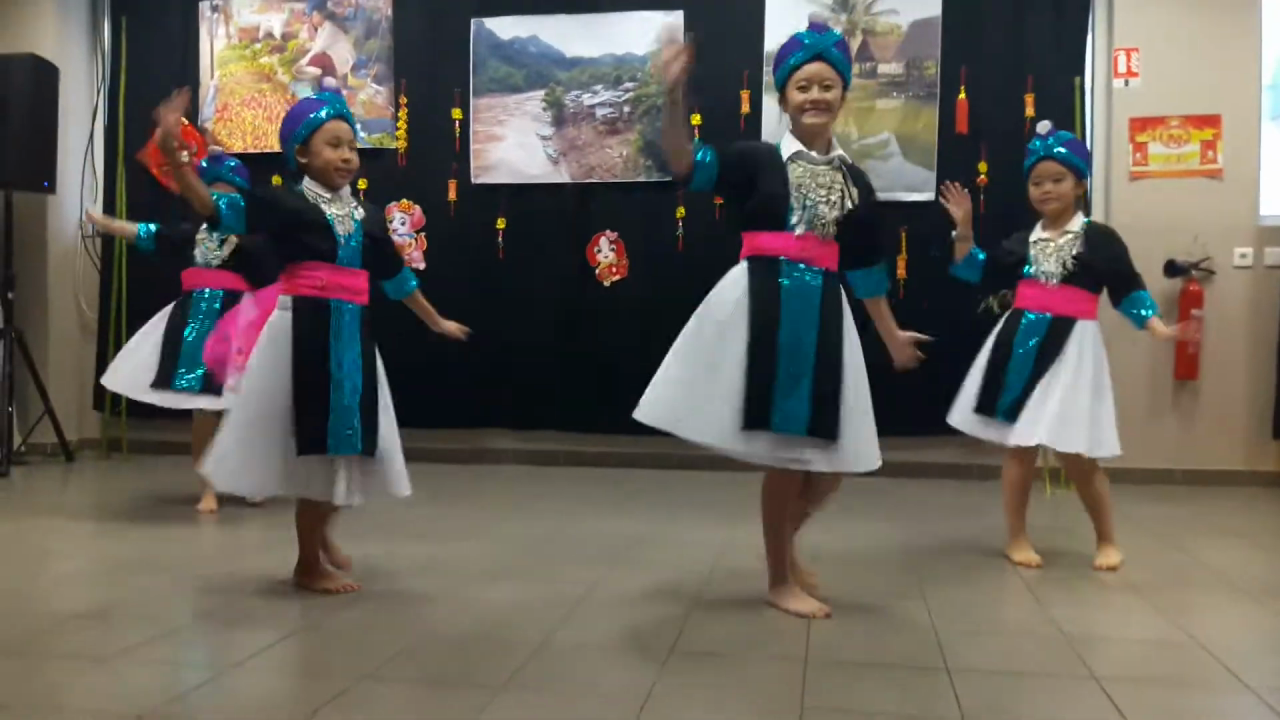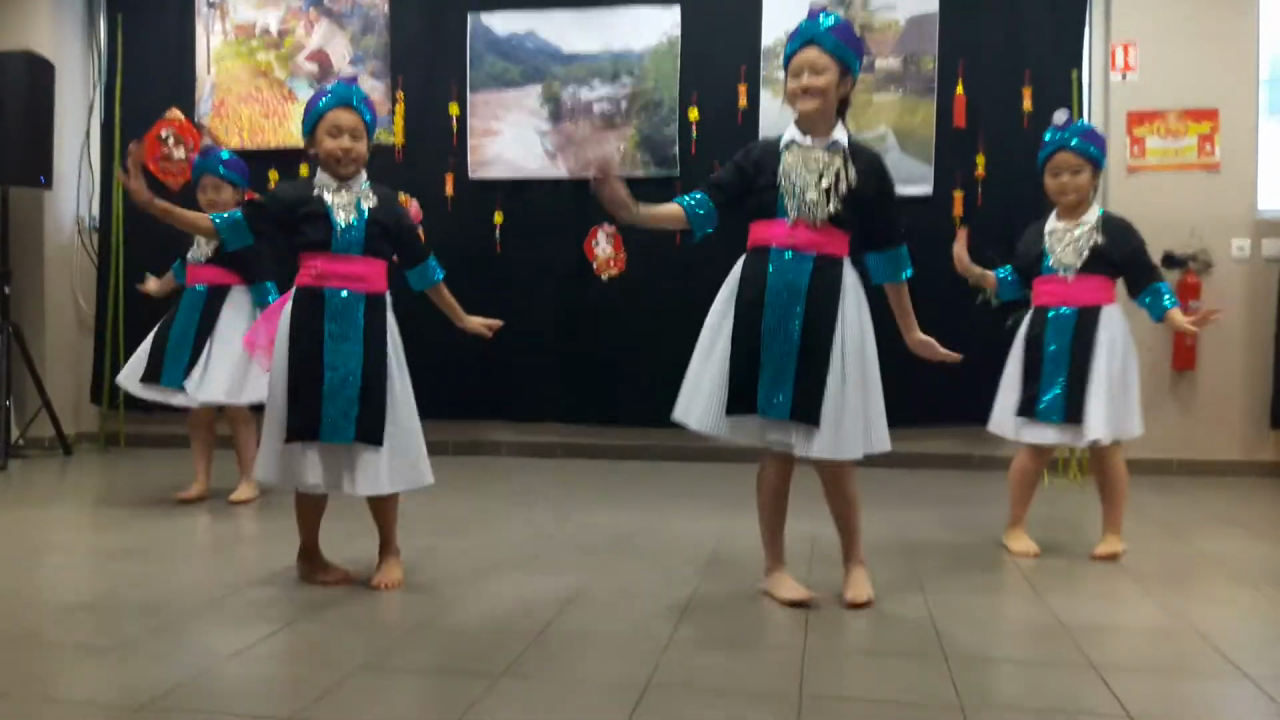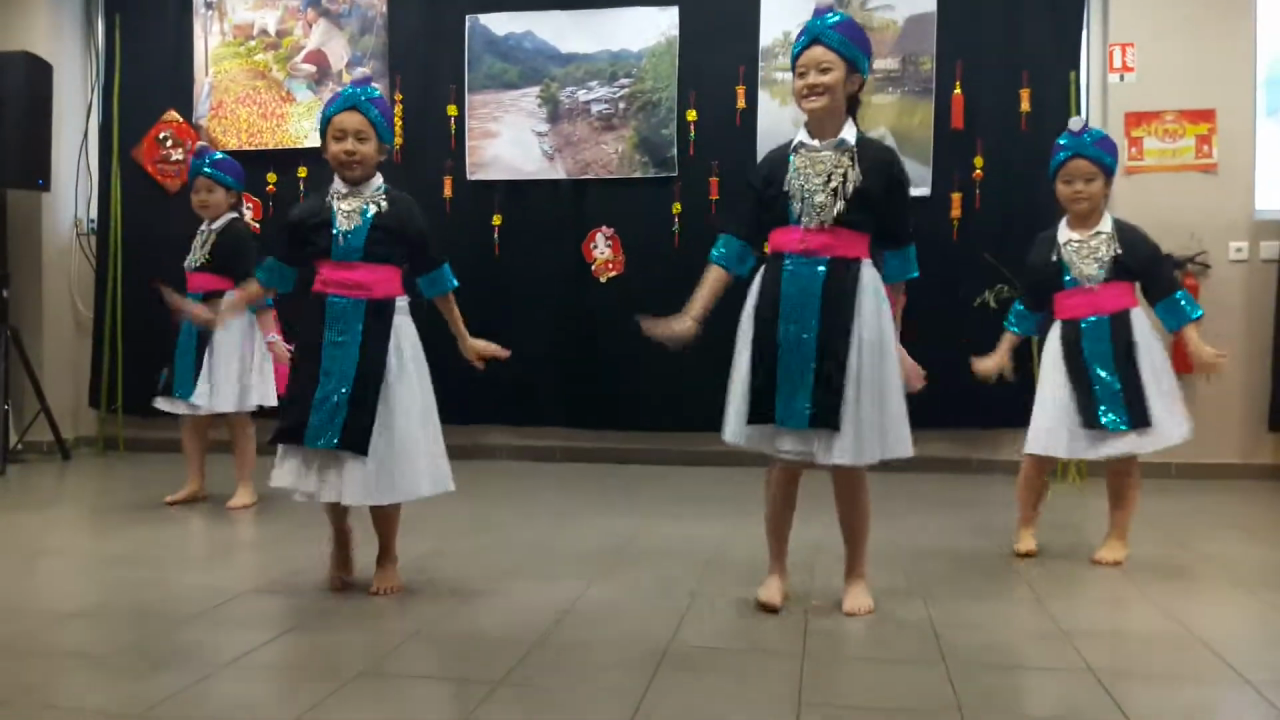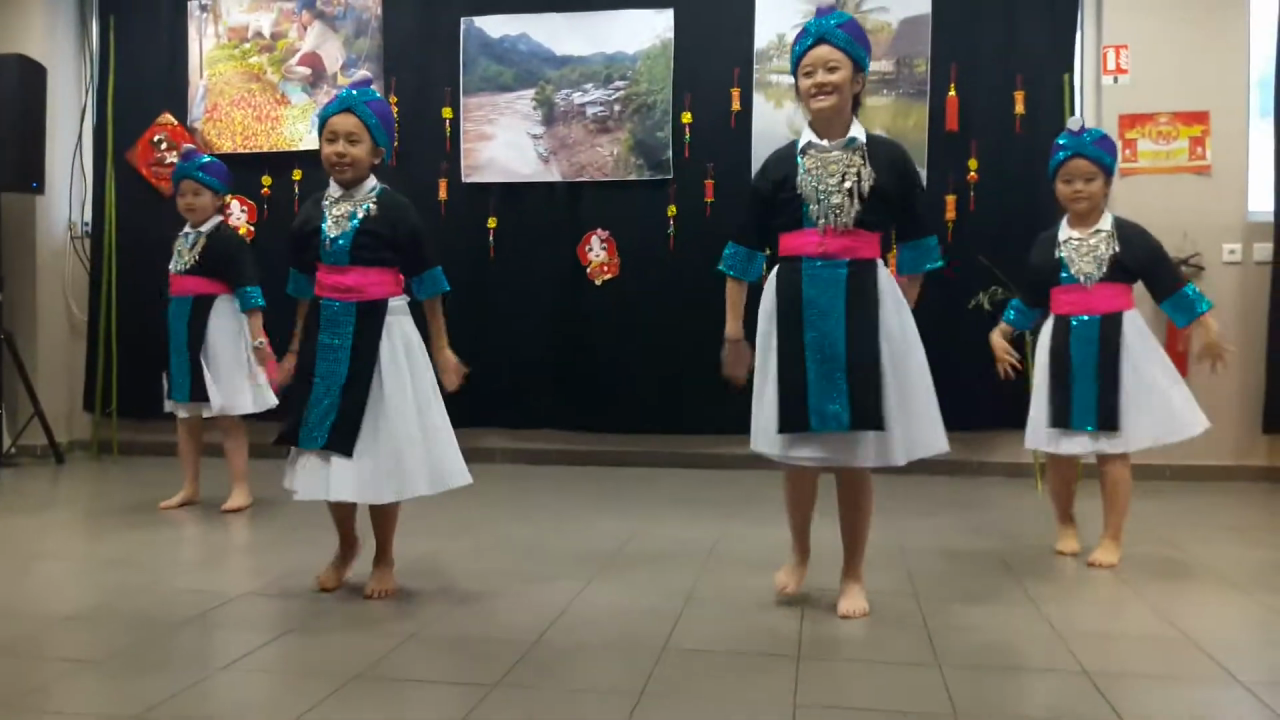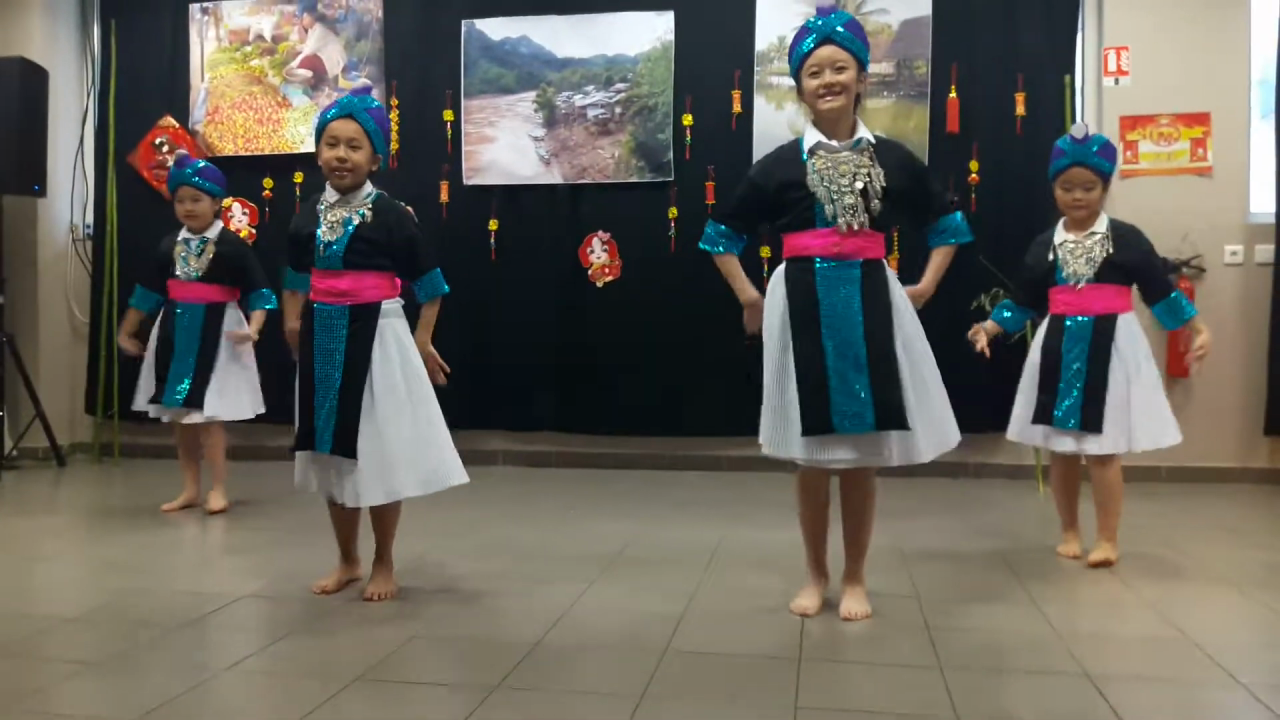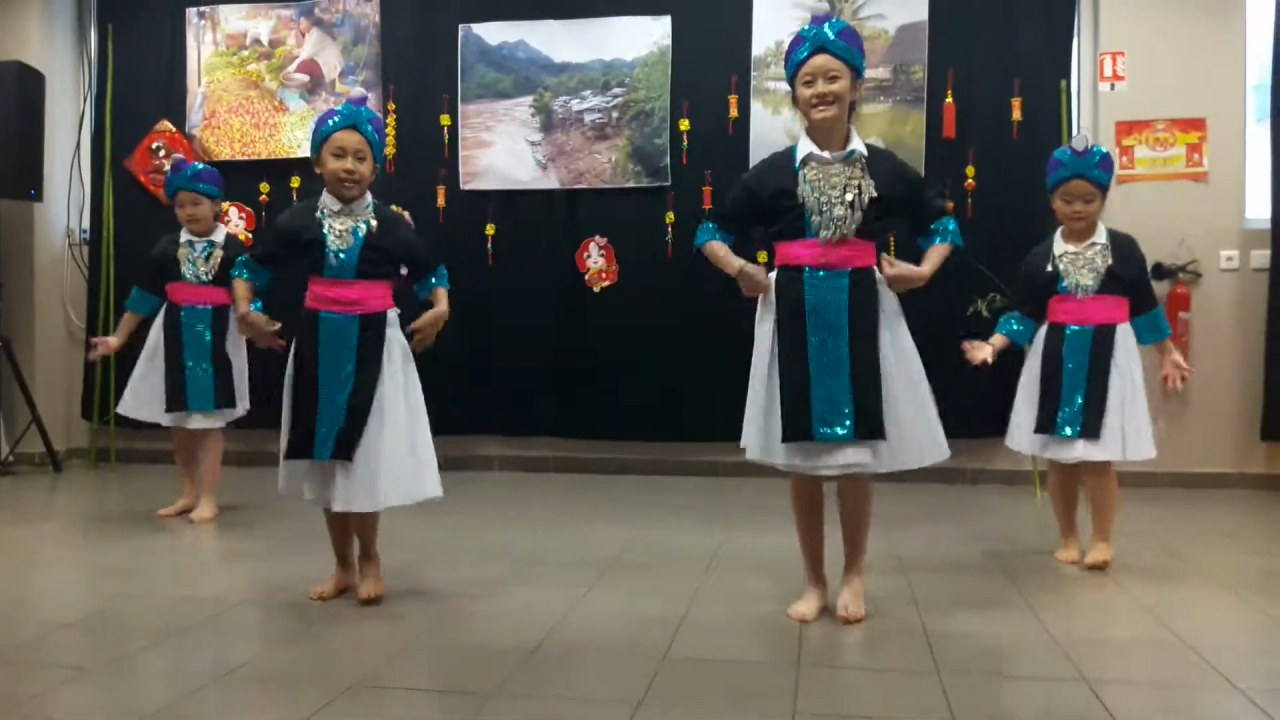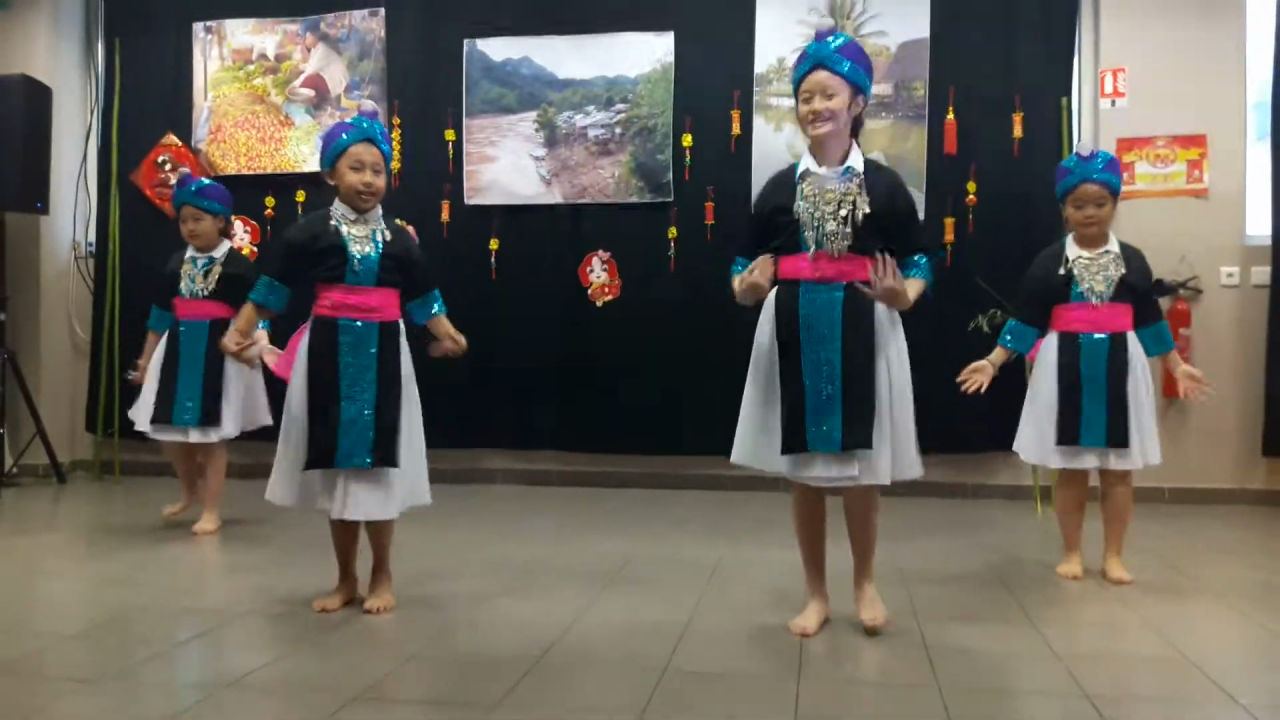
dt=0.2s
person 1, frame 1
left shoulder: (854, 178)
right shoulder: (757, 161)
left elbow: (867, 264)
right elbow: (687, 164)
left wrist: (891, 332)
right wrist: (674, 96)
left hip: (824, 311)
right hip: (762, 304)
left knee: (827, 457)
right knee: (783, 455)
left ankle: (783, 542)
right ankle: (781, 579)
person 1, frame 2
left shoulder: (866, 166)
right shoulder: (761, 156)
left elbow: (884, 253)
right elbow: (704, 208)
left wrist: (909, 330)
right wrist: (633, 210)
left hip: (829, 298)
right hip: (762, 294)
left knee: (828, 446)
right knee: (774, 441)
left ankle: (854, 559)
right ankle: (774, 566)
person 1, frame 3
left shoulder: (880, 162)
right shoulder: (775, 163)
left elbow: (895, 258)
right elbow: (737, 246)
left wrist: (897, 345)
right wrist: (692, 317)
left hip: (847, 303)
right hip: (780, 301)
left knee: (845, 454)
right knee: (784, 448)
left ankle: (856, 575)
right ankle: (775, 569)
person 1, frame 4
left shoulder: (889, 160)
right shoulder: (778, 165)
left elbow: (916, 249)
right elbow: (745, 252)
left wrist: (901, 319)
right wrist: (734, 334)
left hip: (863, 304)
right hip: (794, 304)
left knee: (859, 453)
right knee: (800, 448)
left ankle: (854, 577)
right ankle: (798, 556)
person 1, frame 5
left shoulder: (894, 159)
right shoulder: (780, 164)
left elbow: (947, 225)
right elbow: (722, 231)
left wrist: (923, 288)
right wrist: (747, 298)
left hip: (871, 303)
right hip: (802, 304)
left knee: (865, 452)
right knee: (814, 450)
left ankle: (855, 579)
right ankle: (816, 574)
person 1, frame 6
left shoulder: (885, 168)
right shoulder: (774, 171)
left elbow: (942, 224)
right elbow: (713, 230)
left wrist: (923, 272)
right wrist: (739, 270)
left hip: (863, 311)
right hip: (793, 312)
left knee: (858, 455)
right knee: (802, 457)
left ankle: (853, 573)
right ankle: (814, 582)
person 1, frame 7
left shoulder: (884, 185)
right shoulder: (779, 188)
left elbow: (915, 261)
right elbow: (748, 264)
left wrist: (905, 294)
right wrist: (745, 287)
left hip: (860, 326)
right hip: (793, 327)
left knee: (859, 466)
right knee: (803, 470)
left ankle: (865, 581)
right ankle: (816, 595)
person 2, frame 1
left shoulder: (365, 216)
right shoulder: (283, 204)
left elbow: (395, 275)
right elbow: (211, 207)
left wrist: (437, 322)
right wrist: (174, 148)
left hip: (351, 334)
right hip: (302, 332)
left knee: (348, 443)
right knee: (315, 445)
left ankle: (317, 533)
right ankle: (310, 563)
person 2, frame 2
left shoulder: (385, 204)
right shoulder: (294, 198)
left elbow: (421, 265)
right elbow: (226, 228)
left wrist: (462, 318)
right wrist: (152, 203)
left hip: (369, 326)
right hip: (312, 323)
left knee: (372, 436)
right knee: (315, 438)
left ankle: (390, 549)
right ankle: (310, 553)
person 2, frame 3
left shoulder: (401, 210)
right shoulder: (311, 211)
left elbow: (435, 276)
right elbow: (278, 274)
left wrist: (465, 339)
right wrist: (223, 310)
left hip: (383, 334)
right hip: (324, 332)
left knee: (379, 446)
right knee: (321, 443)
left ankle: (387, 559)
right ankle: (341, 542)
person 2, frame 4
left shoulder: (394, 210)
right shoulder: (310, 214)
left elbow: (427, 283)
right elbow: (305, 287)
left wrist: (440, 349)
right wrist: (295, 348)
left hip: (381, 334)
right hip: (326, 335)
left knee: (380, 449)
right knee: (324, 446)
left ankle: (384, 560)
right ankle: (346, 546)
person 2, frame 5
left shoulder: (391, 215)
right shoulder: (307, 216)
left elbow: (428, 283)
right elbow: (296, 280)
left wrist: (422, 342)
right wrist: (292, 326)
left hip: (376, 337)
right hip: (322, 339)
left knee: (380, 452)
right knee: (331, 452)
left ankle: (383, 562)
right ankle: (347, 560)
person 2, frame 6
left shoulder: (391, 225)
right shoulder: (297, 222)
left elbow: (431, 275)
right elbow: (249, 268)
left wrist: (439, 310)
right wrist: (246, 313)
left hip: (374, 346)
right hip: (317, 345)
left knee: (367, 460)
right knee: (323, 458)
left ankle: (369, 559)
right ankle: (343, 566)
person 2, frame 7
left shoulder: (399, 239)
right shoulder: (310, 231)
left elbow: (424, 302)
right elbow: (271, 288)
left wrist: (448, 334)
right wrist: (238, 333)
left hip: (383, 357)
right hip: (327, 353)
left knee: (377, 469)
right knee: (333, 467)
left ankle: (381, 576)
right ankle: (346, 579)
person 3, frame 1
left shoulder: (1101, 240)
right shoulder: (1021, 242)
left elbow: (1129, 291)
right elbow: (977, 270)
left wrist: (1159, 328)
right wrist: (963, 227)
left hip: (1071, 348)
right hip: (1020, 343)
left knee: (1076, 454)
right knee: (1019, 448)
left ankle: (1107, 539)
right ankle: (1017, 538)
person 3, frame 2
left shoulder: (1116, 231)
right shoulder: (1036, 234)
left elbow: (1146, 284)
right elbow: (1013, 282)
left wrist: (1179, 319)
right wrist: (973, 271)
left hip: (1097, 338)
right hip: (1045, 337)
left knee: (1104, 441)
right knee: (1036, 440)
left ankle: (1113, 532)
right ankle: (1015, 527)
person 3, frame 3
left shoulder: (1130, 239)
right shoulder: (1045, 245)
left elbow: (1165, 291)
right elbow: (1030, 306)
left wrist: (1195, 344)
right wrist: (1002, 351)
left hip: (1125, 347)
right hip: (1070, 350)
left knee: (1125, 451)
right knee: (1045, 448)
left ankle: (1117, 537)
right ankle: (1025, 526)
person 3, frame 4
left shoulder: (1131, 237)
right shoulder: (1047, 243)
left elbow: (1171, 286)
right elbow: (1031, 300)
left wrist: (1208, 330)
right wrist: (1000, 333)
left hip: (1118, 346)
right hip: (1064, 348)
left knee: (1114, 448)
right knee: (1059, 449)
left ankle: (1112, 539)
right ankle: (1066, 525)
person 3, frame 5
left shoulder: (1126, 238)
right shoulder: (1044, 246)
left elbow: (1160, 288)
right elbow: (1024, 302)
left wrist: (1198, 330)
right wrist: (988, 327)
left hip: (1112, 346)
right hip: (1059, 348)
left knee: (1103, 449)
right knee: (1062, 449)
left ankle: (1107, 539)
right ankle: (1070, 532)
person 3, frame 6
left shoulder: (1124, 249)
right shoulder: (1041, 256)
left elbow: (1144, 307)
right elbow: (1027, 315)
left wrist: (1169, 352)
right wrist: (992, 345)
left hip: (1108, 357)
right hip: (1056, 358)
left knee: (1097, 458)
right knee: (1060, 457)
left ankle: (1102, 540)
right ankle: (1069, 538)
person 3, frame 7
left shoulder: (1132, 260)
right shoulder: (1049, 262)
left elbow: (1149, 320)
right elbow: (1027, 321)
left wrist: (1176, 366)
right wrist: (993, 362)
left hip: (1118, 365)
right hip: (1065, 366)
left knee: (1118, 469)
right knee: (1071, 468)
left ankle: (1114, 556)
right ankle: (1072, 553)
person 4, frame 1
right shoulder: (191, 234)
left elbow: (266, 289)
right elbow: (151, 235)
right wrist: (106, 223)
right hip: (190, 321)
left knee: (224, 408)
right knee: (202, 411)
right ankle: (208, 488)
person 4, frame 2
right shoulder: (201, 231)
left elbow: (263, 284)
right elbow: (184, 266)
right wrist: (160, 287)
left hip: (230, 316)
right hip: (194, 315)
left knee: (232, 404)
right knee: (198, 404)
left ankle: (249, 479)
right ankle: (201, 479)
person 4, frame 3
left shoulder: (237, 233)
right shoulder: (203, 234)
left wrist: (271, 334)
left hip: (233, 325)
right hip: (199, 324)
left knee: (233, 409)
right knee: (190, 407)
left ankle: (246, 486)
right ankle: (195, 482)
person 4, frame 4
left shoulder: (227, 240)
right shoulder: (182, 239)
left elbow: (248, 291)
left wrist: (258, 338)
left hip: (218, 328)
right hip: (183, 327)
left knee: (227, 412)
right knee: (185, 411)
left ankle: (240, 488)
right ankle: (190, 487)
person 4, frame 5
left shoulder: (233, 246)
right shoulder: (170, 246)
left elbow: (259, 293)
right elbow: (147, 291)
left wrist: (252, 329)
right wrist: (126, 331)
left hip: (217, 334)
right hip: (175, 333)
left knee: (206, 415)
right knee: (178, 414)
left ankle: (218, 488)
right ankle: (190, 488)
person 4, frame 6
left shoulder: (233, 249)
right shoulder: (166, 248)
right elbow: (144, 295)
right wrist: (118, 338)
left hip: (216, 339)
right hip: (174, 336)
left knee: (210, 421)
right knee: (180, 421)
left ankle: (208, 498)
right ankle: (189, 493)
person 4, frame 7
left shoulder: (237, 265)
right shoulder: (177, 264)
right elbow: (161, 314)
left wrist: (261, 344)
right wrist: (146, 359)
left hip: (219, 354)
right hip: (178, 351)
left knee: (211, 435)
right knee: (169, 430)
left ankle: (211, 511)
right ankle: (190, 493)
